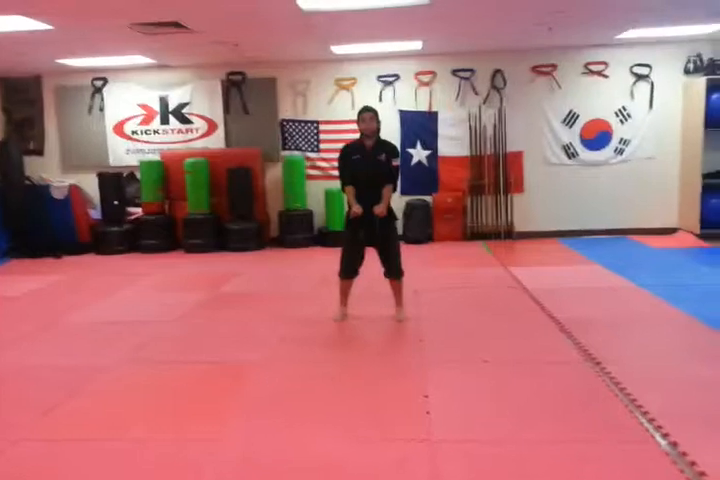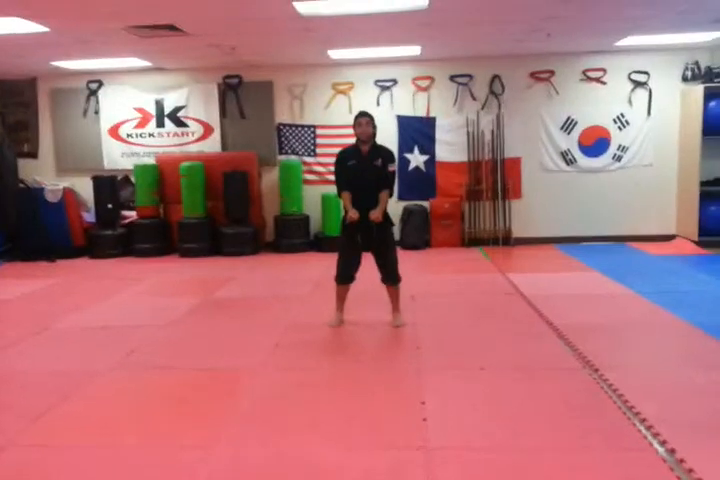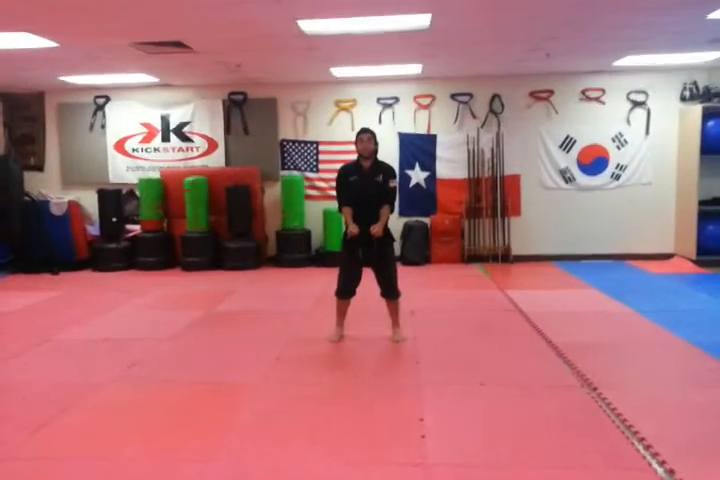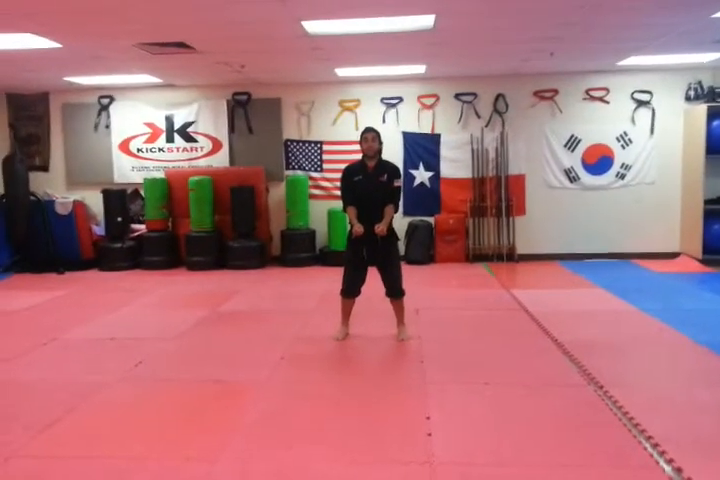
dt=0.4s
person 1, frame 1
left shoulder: (389, 149)
right shoulder: (348, 151)
left elbow: (390, 182)
right elbow: (346, 182)
left wrist: (384, 204)
right wrist: (354, 204)
left hip: (382, 212)
right hip: (357, 212)
left knee: (393, 262)
right knee: (348, 263)
left ankle: (399, 306)
right ankle: (343, 307)
person 1, frame 2
left shoulder: (385, 155)
right shoulder: (344, 156)
left elbow: (387, 187)
right elbow: (343, 187)
left wrist: (380, 209)
right wrist: (349, 209)
left hip: (378, 217)
right hip: (353, 217)
left knee: (390, 267)
right knee: (344, 269)
left ankle: (396, 312)
right ankle: (339, 312)
person 1, frame 3
left shoulder: (387, 171)
right shoulder: (346, 172)
left elbow: (388, 202)
right elbow: (344, 203)
left wrist: (381, 224)
right wrist: (350, 223)
left hip: (379, 233)
right hip: (354, 233)
left knee: (389, 283)
right knee: (345, 283)
left ankle: (396, 326)
right ankle: (339, 326)
person 1, frame 4
left shoulder: (391, 170)
right shoulder: (350, 171)
left elbow: (393, 202)
right elbow: (348, 202)
left wrist: (385, 223)
right wrist: (355, 223)
left hip: (384, 232)
right hip: (359, 232)
left knee: (394, 282)
right knee: (350, 282)
left ankle: (401, 325)
right ankle: (344, 325)
